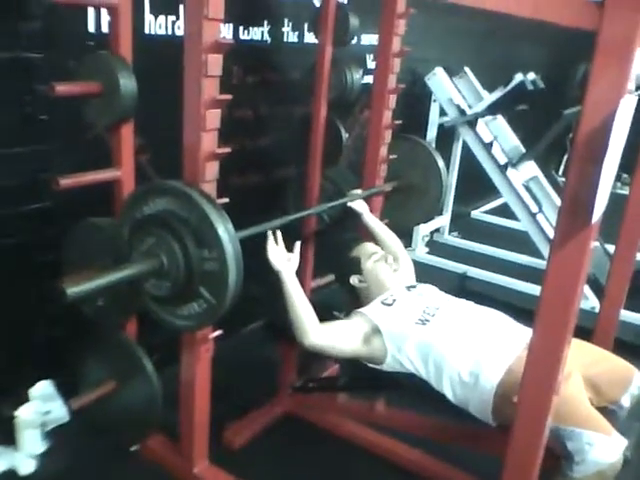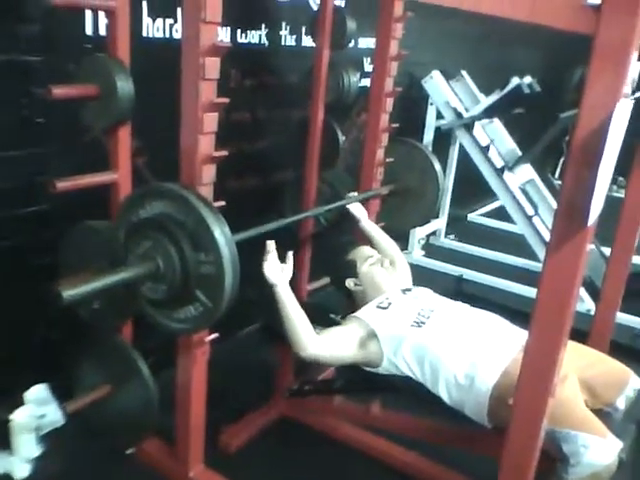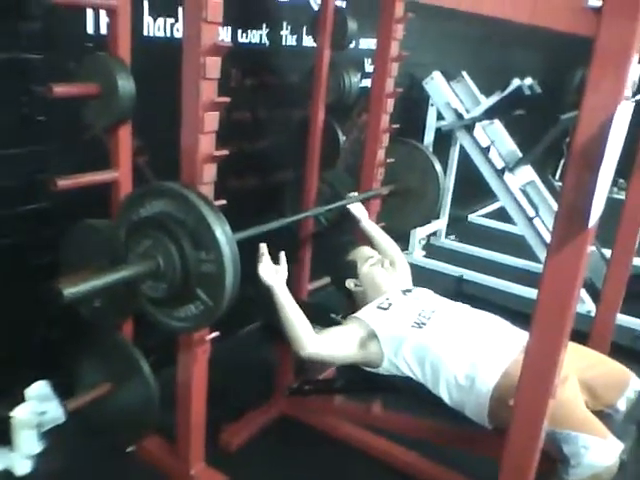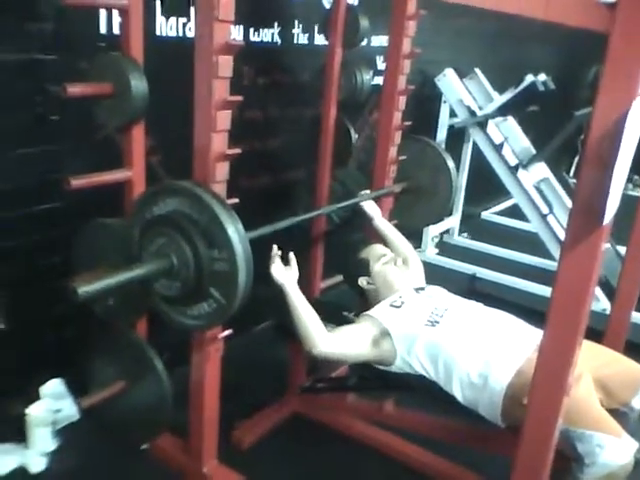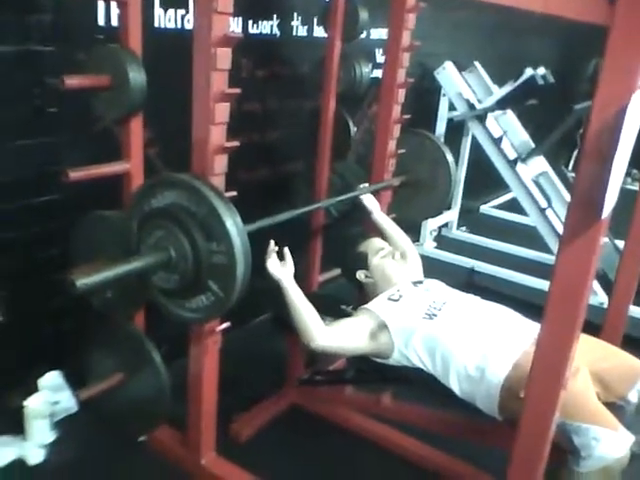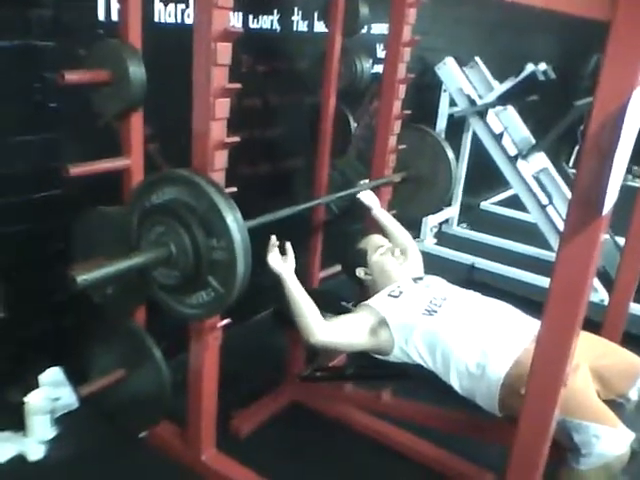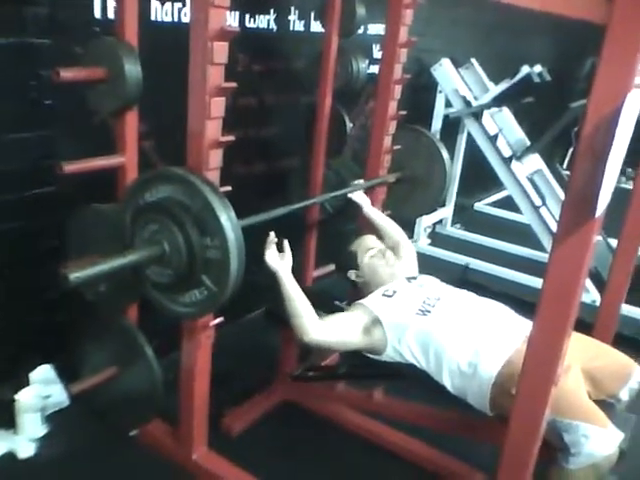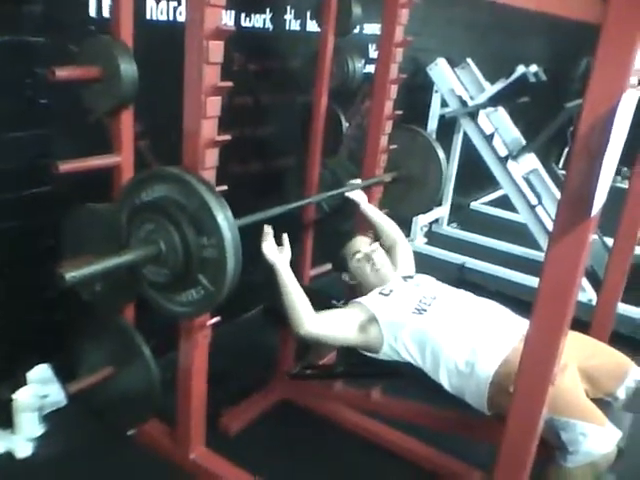
dt=0.2s
person 1, frame 1
left shoulder: (410, 289)
right shoulder: (369, 325)
left elbow: (400, 252)
right elbow: (313, 336)
left wrist: (366, 216)
right wrist: (286, 274)
left hip: (532, 344)
right hip: (505, 377)
person 1, frame 2
left shoulder: (407, 292)
right shoulder: (365, 328)
left elbow: (397, 256)
right elbow: (309, 346)
left wrist: (362, 220)
right wrist: (280, 284)
left hip: (528, 347)
right hip: (501, 379)
person 1, frame 3
left shoulder: (407, 294)
right shoulder: (365, 329)
left elbow: (397, 257)
right elbow: (309, 346)
left wrist: (364, 220)
right wrist: (277, 286)
left hip: (528, 348)
right hip: (502, 381)
person 1, frame 4
left shoulder: (420, 291)
right shoulder: (378, 327)
left elbow: (410, 256)
right elbow: (321, 345)
left wrist: (377, 218)
right wrist: (289, 285)
left hip: (544, 345)
right hip: (515, 377)
person 1, frame 5
left shoulder: (418, 283)
right shoulder: (375, 321)
left elbow: (408, 250)
right elbow: (318, 338)
left wrist: (375, 212)
right wrist: (286, 281)
left hip: (539, 339)
right hip: (512, 371)
person 1, frame 6
left shoulder: (416, 279)
right shoulder: (375, 317)
left elbow: (409, 244)
right elbow: (318, 334)
left wrist: (376, 209)
right wrist: (287, 276)
left hip: (541, 335)
right hip: (510, 368)
right knee: (607, 448)
person 1, frame 7
left shoulder: (410, 278)
right shoulder: (368, 317)
left elbow: (401, 242)
right elbow: (312, 332)
left wrist: (366, 208)
right wrist: (283, 273)
left hip: (531, 335)
right hip: (502, 368)
right knee: (597, 449)
person 1, frame 8
left shoulder: (406, 278)
right shoulder: (365, 315)
left elbow: (398, 240)
right elbow: (308, 325)
left wrist: (364, 205)
right wrist: (280, 266)
left hip: (529, 334)
right hip: (499, 367)
right knee: (594, 447)
